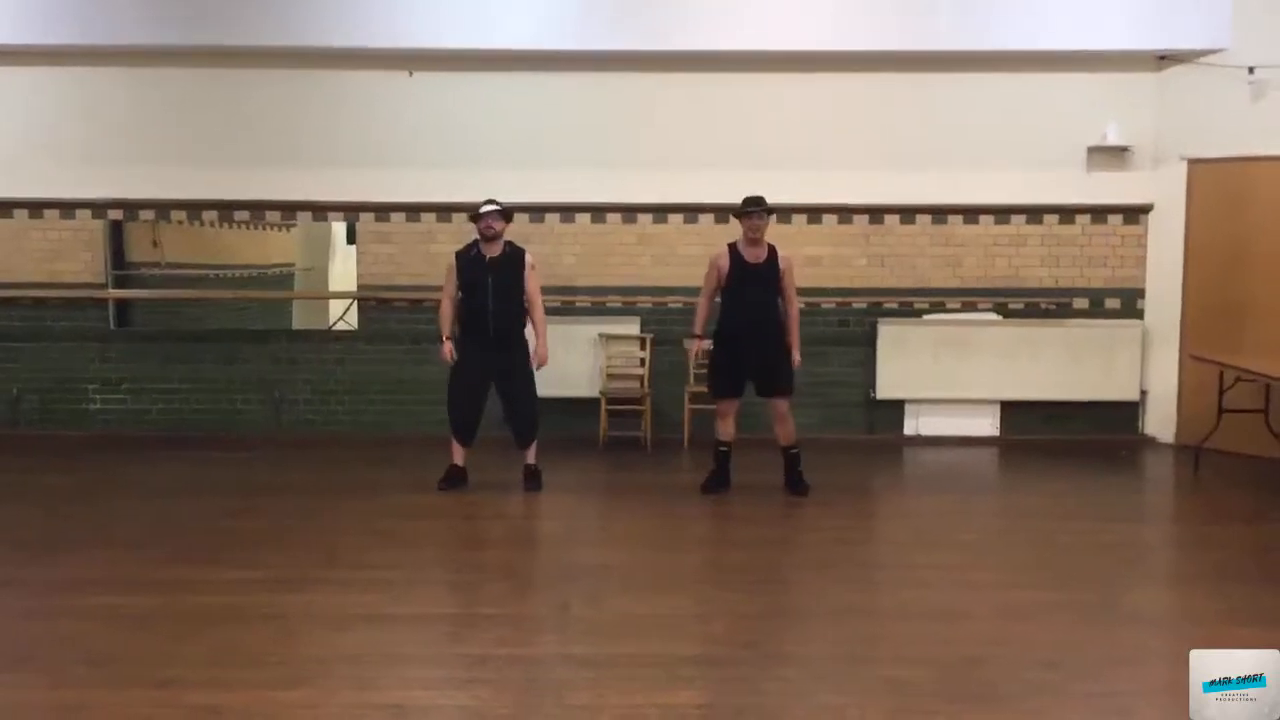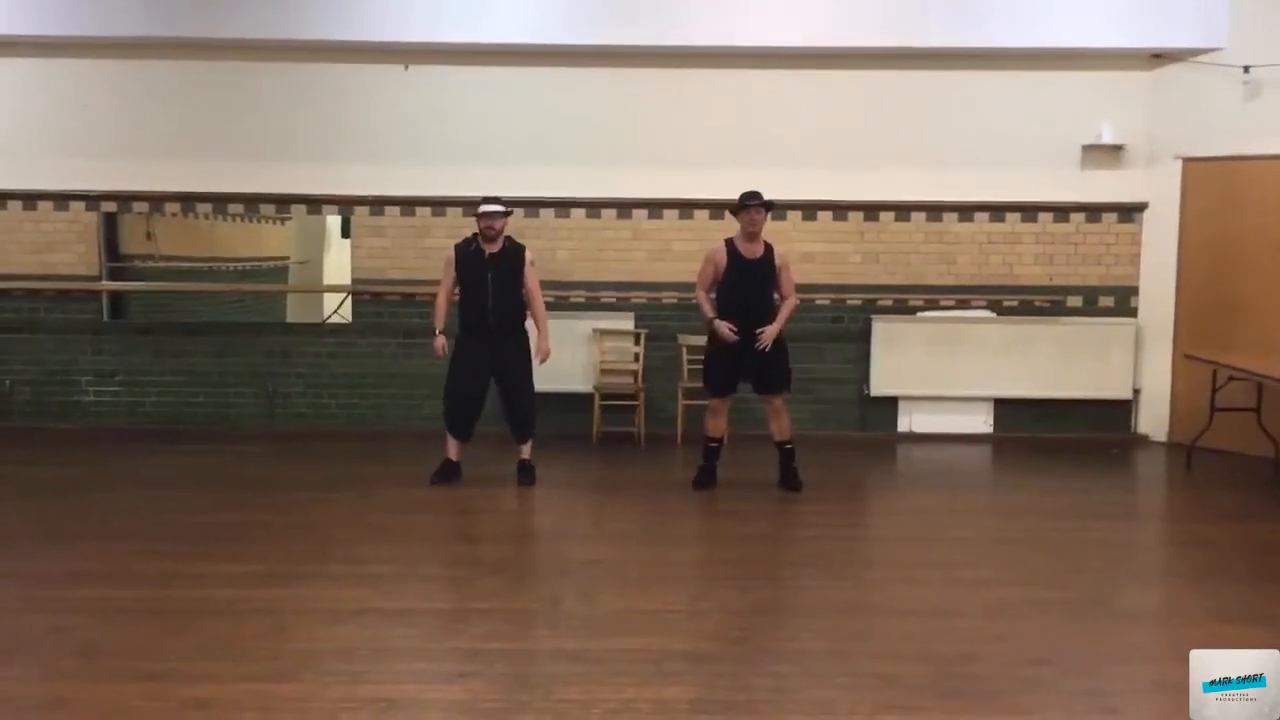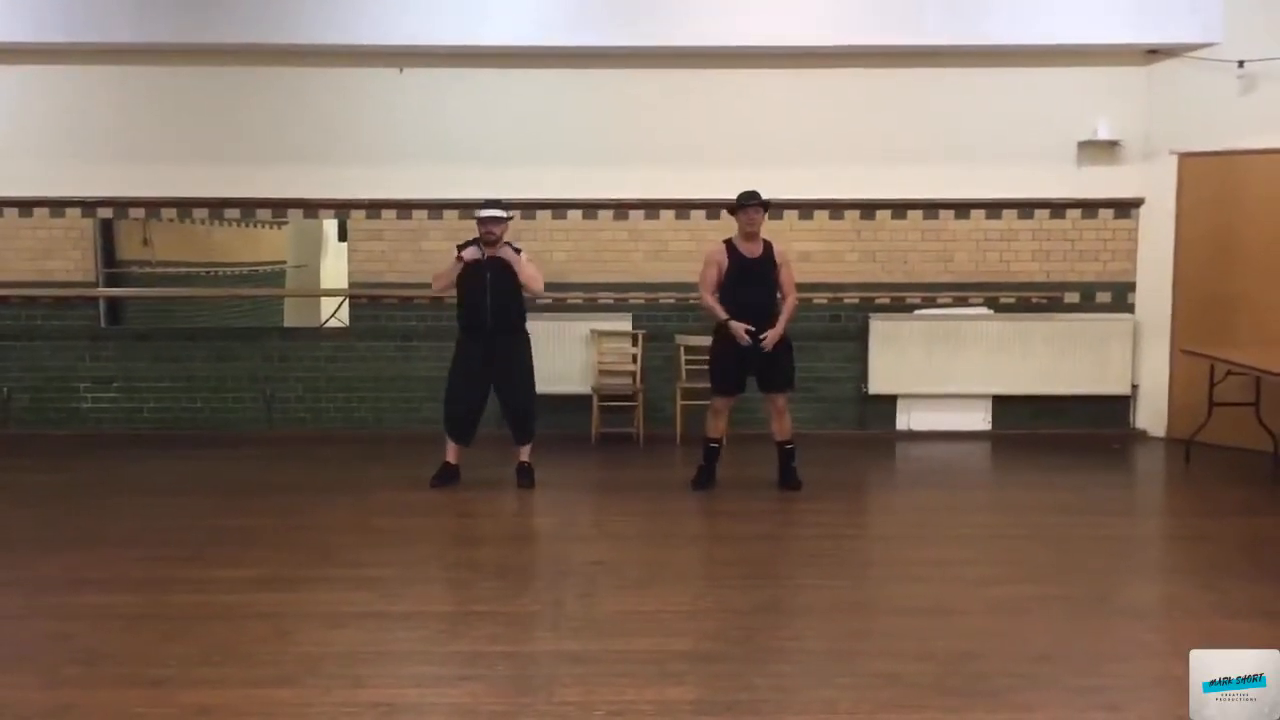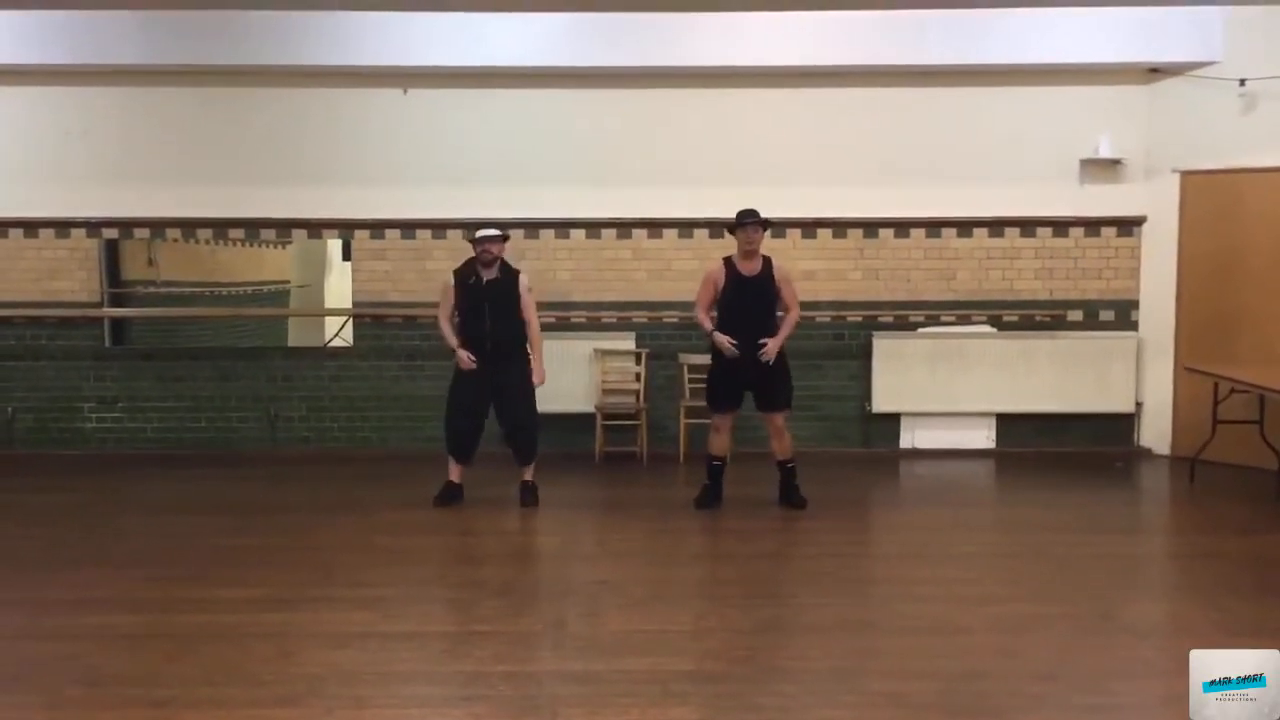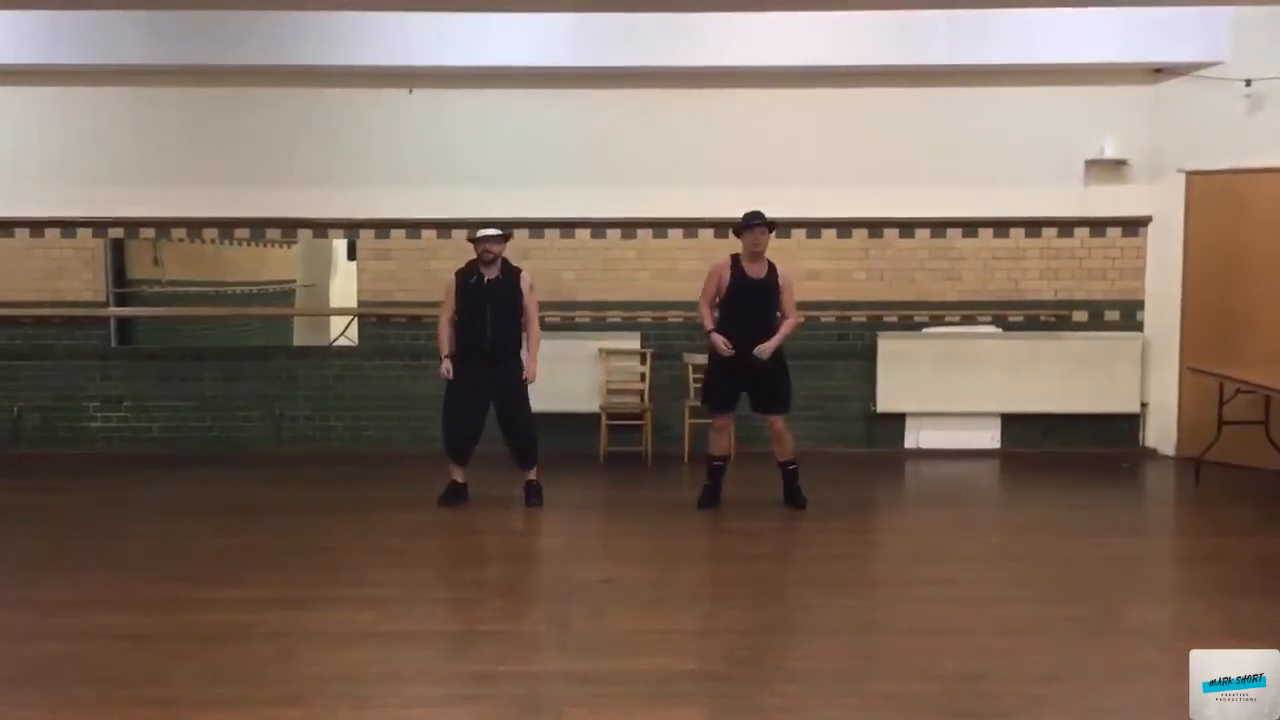
dt=1s
person 1, frame 1
left shoulder: (781, 260)
right shoulder: (723, 258)
left elbow: (791, 304)
right elbow: (706, 298)
left wrist: (794, 346)
right wrist: (698, 336)
left hip: (771, 343)
right hip: (730, 342)
left knee: (781, 408)
right knee: (725, 407)
left ankle: (793, 473)
right ankle: (721, 472)
person 1, frame 2
left shoulder: (776, 256)
right shoulder: (719, 253)
left elbow: (789, 297)
right elbow: (701, 291)
left wrist: (776, 327)
right wrist: (715, 321)
left hip: (765, 338)
right hip: (726, 338)
left knee: (776, 403)
right knee: (717, 403)
left ankle: (788, 469)
right ankle: (708, 468)
person 1, frame 3
left shoulder: (776, 254)
right shoulder: (720, 253)
left elbow: (790, 296)
right elbow: (706, 294)
left wrist: (778, 328)
right wrist: (729, 322)
left hip: (770, 338)
right hip: (731, 337)
left knee: (779, 403)
right knee: (720, 403)
left ankle: (787, 469)
right ankle: (708, 468)
person 1, frame 4
left shoulder: (776, 271)
right shoulder: (719, 271)
left elbow: (793, 310)
right elbow: (701, 310)
left wrist: (778, 340)
right wrist: (714, 334)
left hip: (767, 356)
right hip: (729, 356)
left knee: (777, 422)
right knee: (721, 421)
left ankle: (789, 487)
right ankle: (713, 487)
person 1, frame 5
left shoulder: (778, 275)
right shoulder: (724, 268)
left elbow: (791, 316)
right elbow: (705, 304)
left wrist: (774, 342)
right wrist: (712, 333)
left hip: (766, 356)
right hip: (727, 355)
left knee: (777, 425)
right knee: (720, 422)
left ankle: (792, 488)
right ankle: (713, 487)
person 2, frame 1
left shoulder: (522, 259)
right shoulder: (460, 259)
left elbow: (535, 302)
right elbow: (448, 301)
left wrist: (541, 342)
right wrist: (447, 338)
left hip: (511, 347)
right hip: (471, 346)
left knee: (523, 407)
right knee: (462, 406)
left ankle: (531, 468)
right ankle: (457, 468)
person 2, frame 2
left shoulder: (521, 255)
right shoulder: (459, 253)
left elbow: (534, 297)
right elbow: (444, 294)
left wrist: (543, 336)
right wrist: (439, 331)
left hip: (512, 340)
right hip: (471, 340)
left knee: (520, 400)
right knee: (459, 399)
left ankle: (525, 462)
right ankle: (451, 462)
person 2, frame 3
left shoulder: (518, 256)
right shoulder: (463, 253)
left elbow: (537, 287)
right elbow: (437, 285)
left wrist: (511, 258)
right wrist: (461, 260)
left hip: (512, 341)
right hip: (472, 342)
left knee: (520, 403)
right knee: (459, 402)
left ankle: (524, 464)
right ankle: (451, 465)
person 2, frame 4
left shoulder: (517, 280)
right shoulder: (457, 279)
left elbow: (531, 322)
right elbow: (444, 317)
left wrist: (538, 362)
right wrist: (457, 349)
left hip: (513, 364)
right hip: (473, 363)
left knee: (522, 423)
right knee: (460, 423)
left ankle: (528, 483)
right ankle: (454, 484)
person 2, frame 5
left shoulder: (520, 279)
right shoulder: (459, 280)
left elbow: (532, 321)
right elbow: (446, 320)
left wrist: (532, 360)
right wrist: (445, 356)
left hip: (508, 365)
right hip: (467, 366)
left knee: (520, 424)
right knee: (458, 424)
left ankle: (532, 482)
right ankle: (457, 483)
